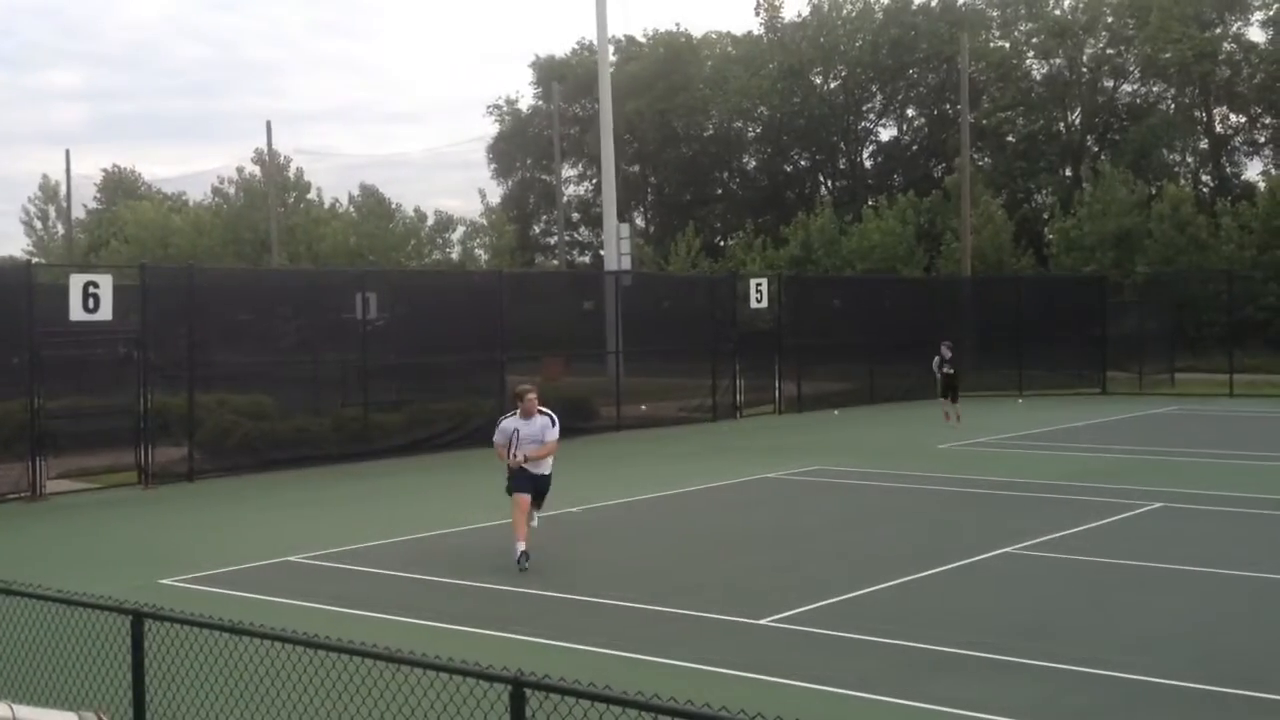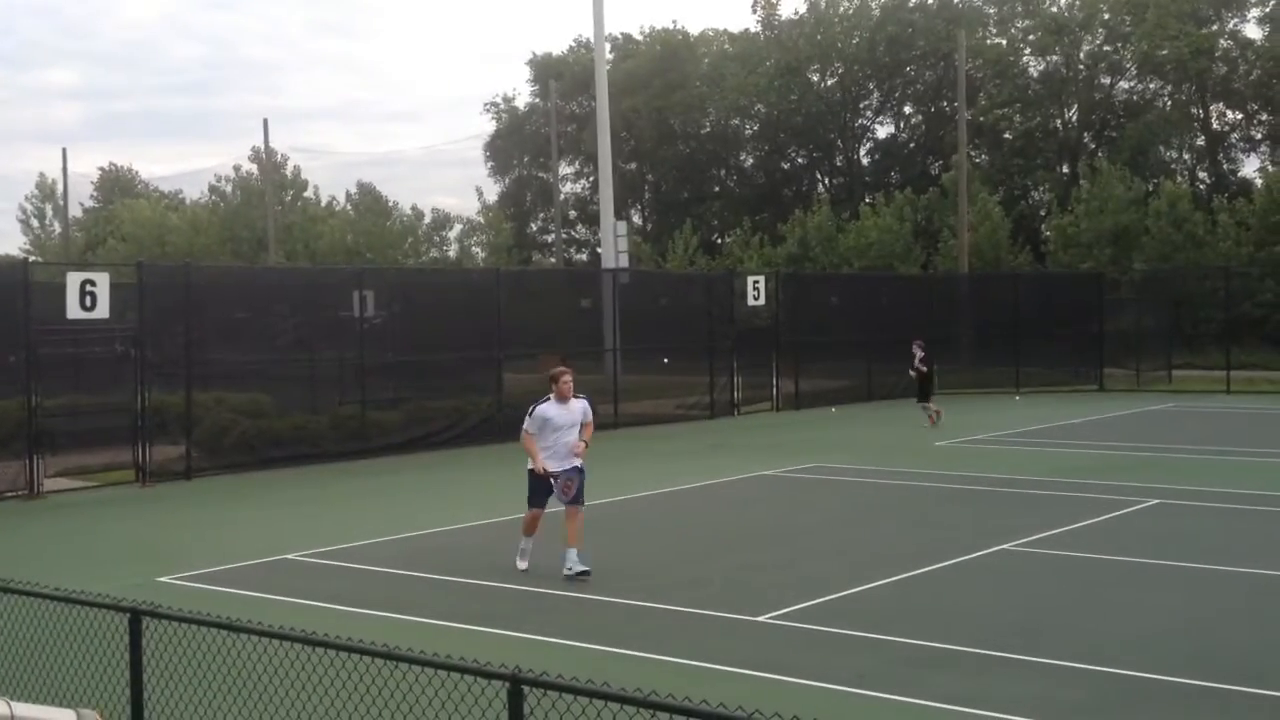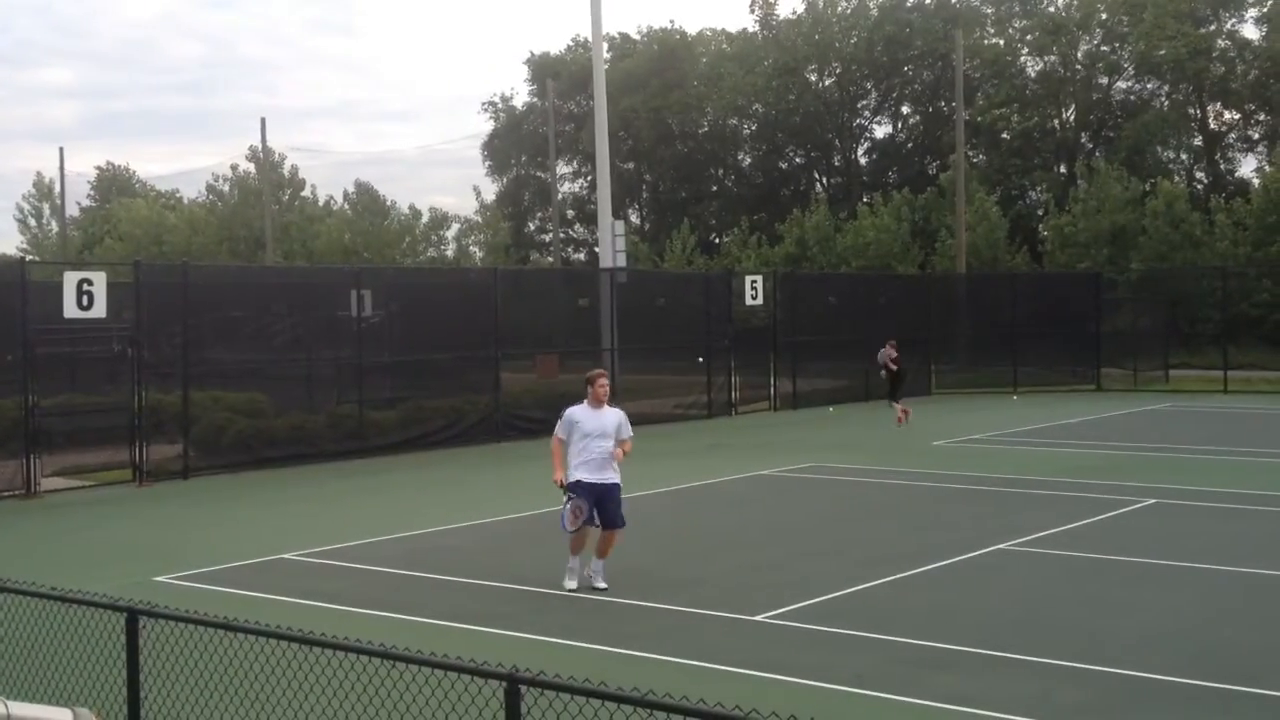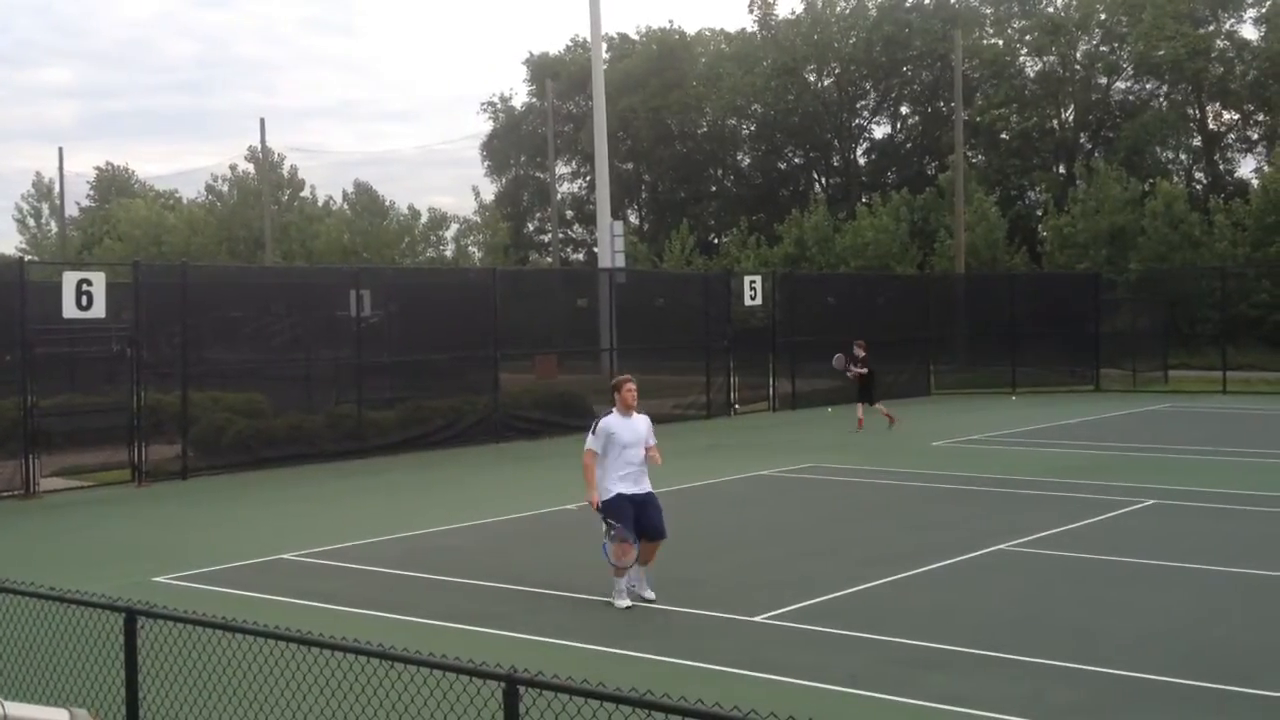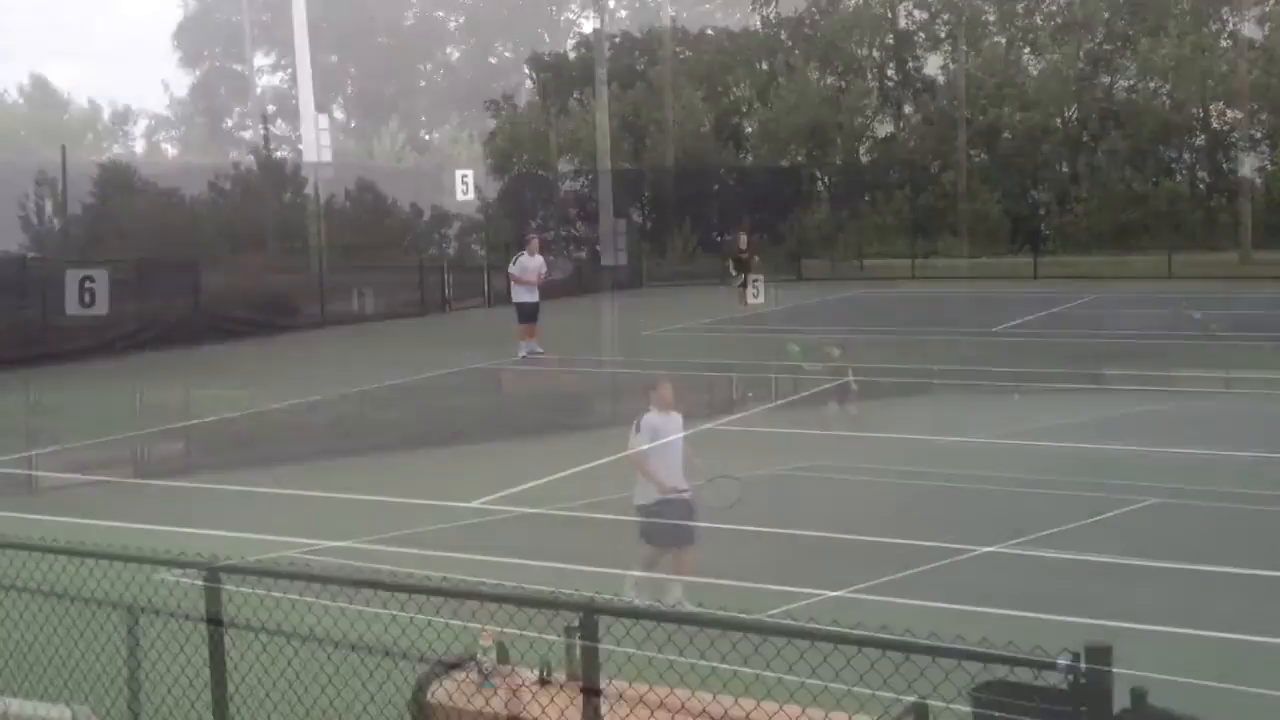
dt=0.3s
person 1, frame 1
left shoulder: (548, 418)
right shoulder: (506, 422)
left elbow: (551, 448)
right elbow: (498, 446)
left wrist: (526, 457)
right wrist: (510, 459)
left hip: (542, 468)
right hip: (518, 467)
left knee: (536, 503)
right knee: (522, 502)
left ankle: (531, 513)
right ankle: (521, 551)
person 1, frame 2
left shoulder: (582, 403)
right shoulder: (540, 409)
left elbow: (588, 424)
right elbow: (526, 437)
left wrist: (583, 442)
right wrist: (537, 459)
left hip: (572, 466)
right hip: (544, 467)
left knee: (575, 510)
right knee: (535, 511)
left ankle: (572, 563)
right ankle: (525, 548)
person 1, frame 3
left shoulder: (618, 415)
right shoulder: (573, 413)
left elbow: (627, 443)
right elbow: (557, 441)
left wrist: (621, 451)
right wrist: (558, 470)
left hip: (609, 480)
right hip: (580, 479)
left knee: (612, 529)
right knee: (582, 527)
left ankle: (595, 571)
right ankle: (573, 566)
person 1, frame 4
left shoulder: (644, 420)
right shoulder: (604, 423)
left elbow: (651, 448)
right elbow: (589, 458)
left wrist: (654, 455)
right wrist: (592, 491)
left hip: (642, 490)
right hip: (614, 493)
left knee: (656, 536)
left ankle: (637, 578)
right ankle: (619, 590)
person 1, frame 5
left shoulder: (676, 418)
right shoulder: (646, 422)
right elbow: (638, 458)
right wrist: (662, 483)
left hip: (678, 493)
right hip: (655, 496)
left knee: (683, 546)
right knee: (660, 547)
left ankle: (675, 597)
right ankle: (635, 581)
